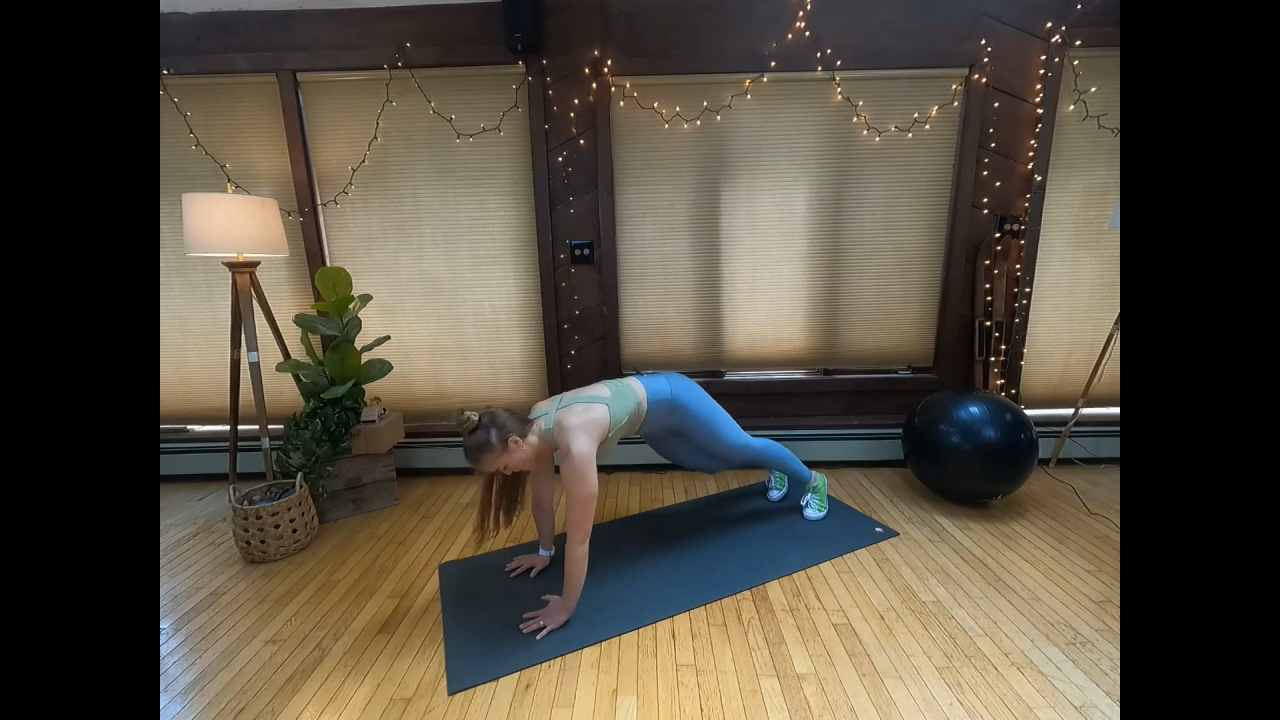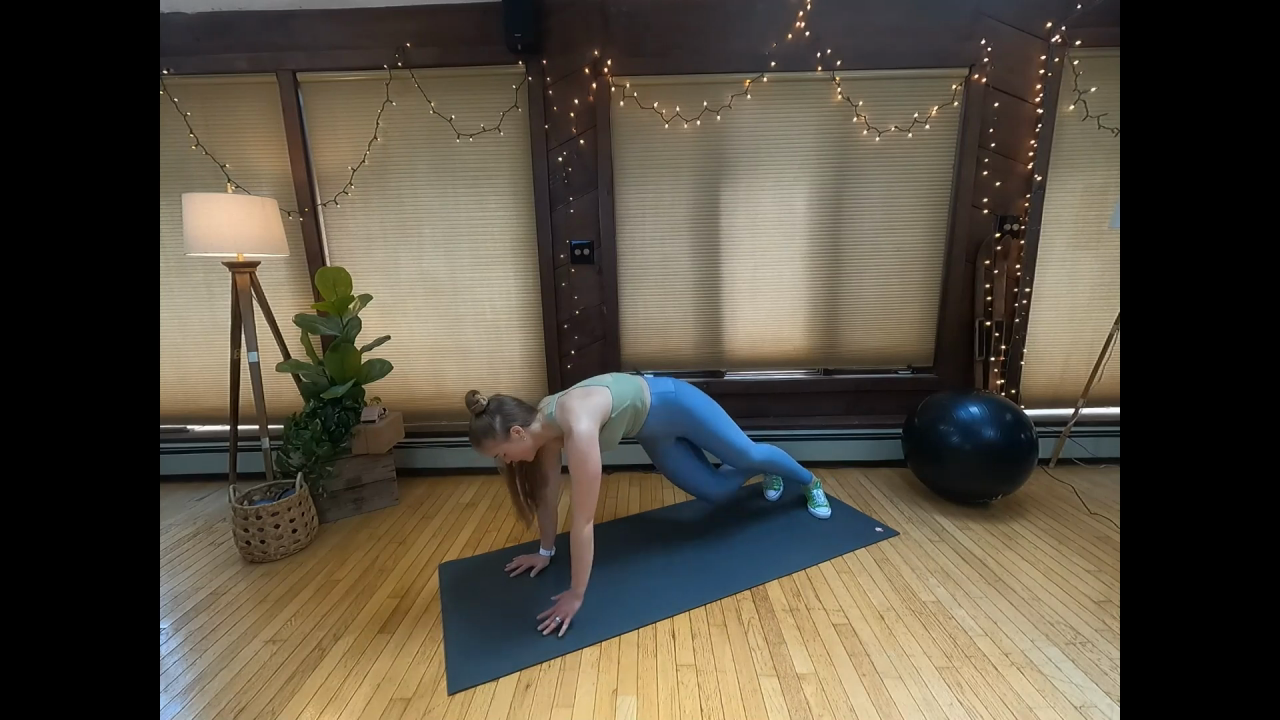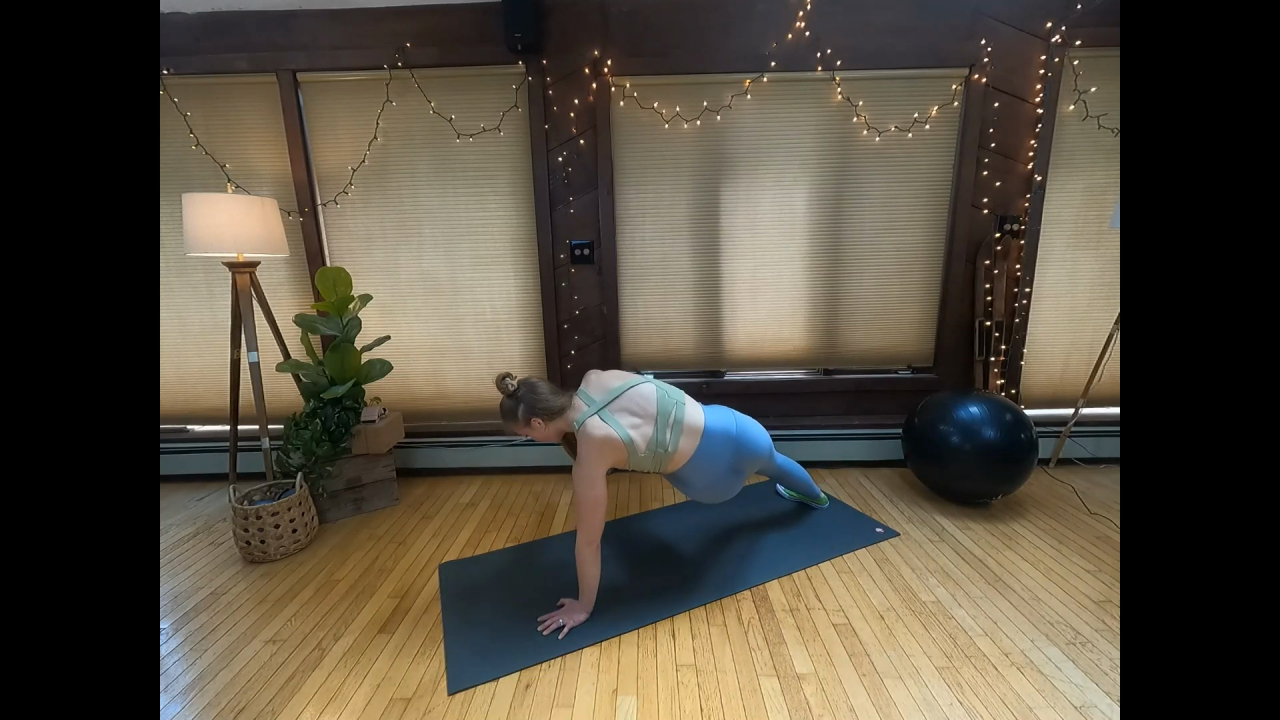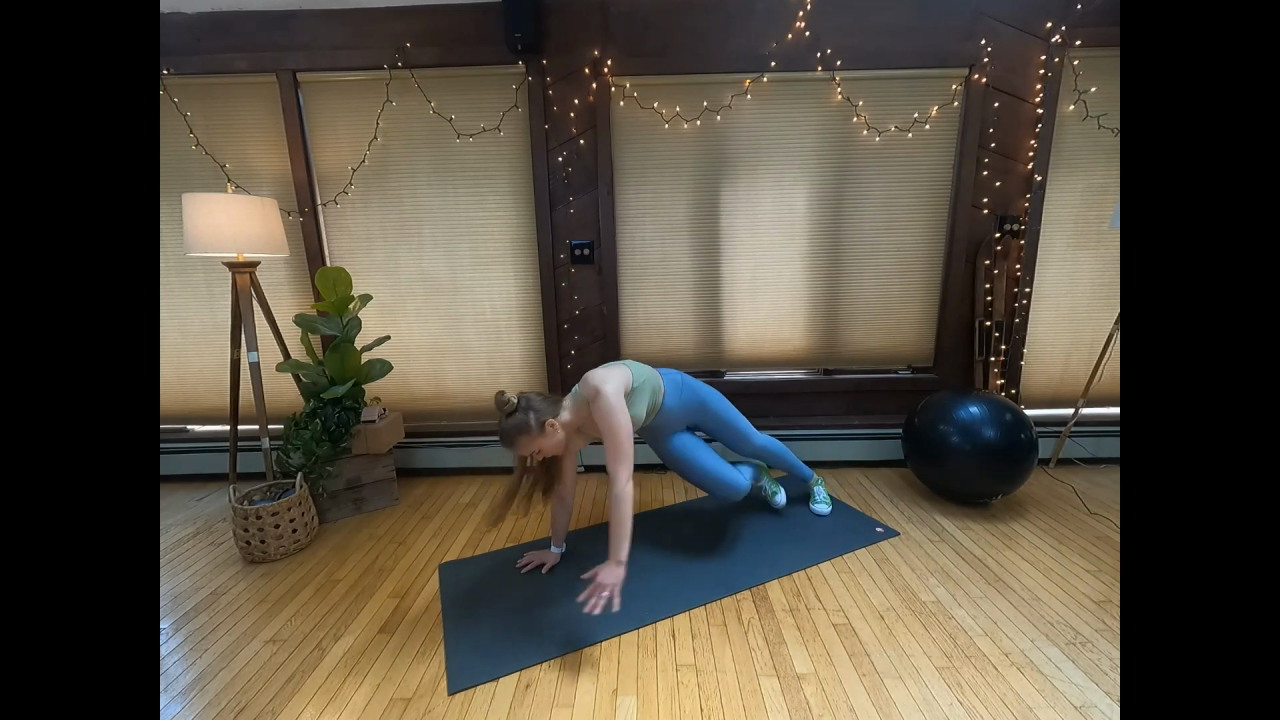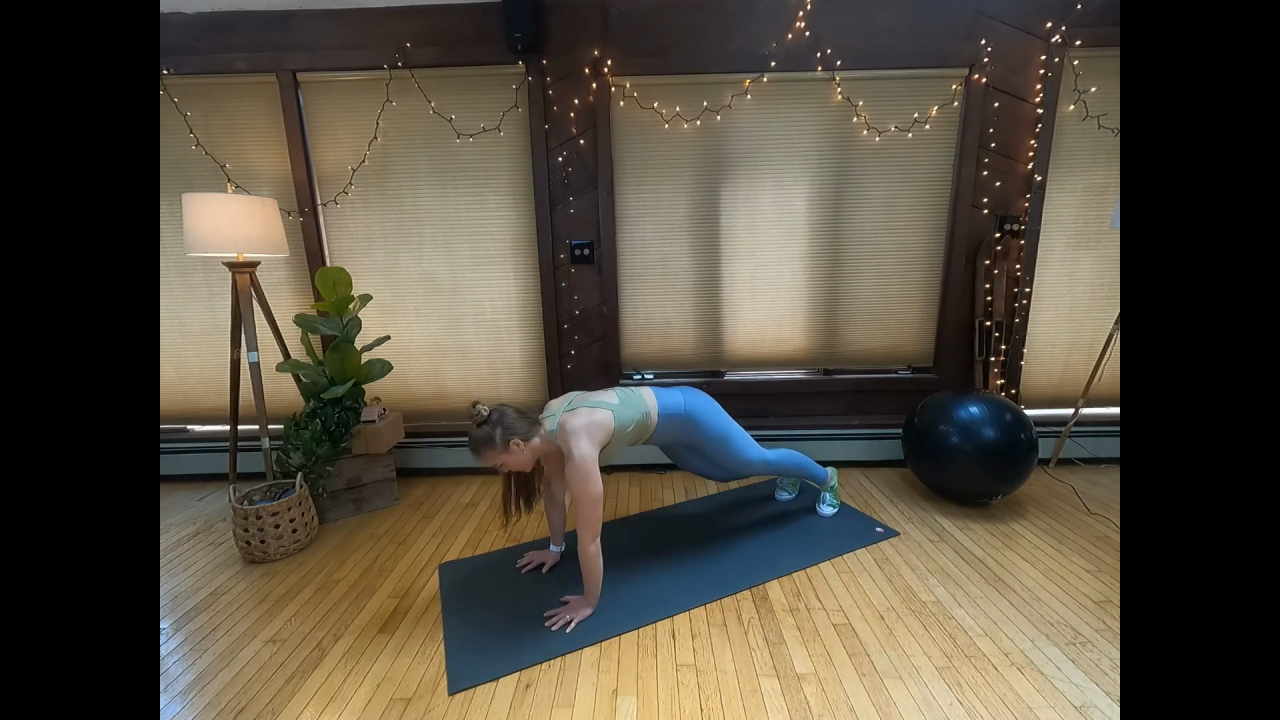
dt=1s
person 1, frame 1
left shoulder: (574, 442)
right shoulder: (535, 425)
left elbow: (579, 537)
right elbow: (542, 495)
left wrist: (566, 606)
right wrist: (545, 551)
left hip: (670, 399)
right hip: (648, 408)
left knee: (741, 447)
right knee: (710, 462)
left ankle: (812, 481)
right ankle: (776, 471)
person 1, frame 2
left shoulder: (577, 430)
right shoulder: (542, 424)
left elbow: (583, 521)
right elbow: (546, 492)
left wrist: (575, 597)
right wrist: (546, 550)
left hip: (672, 403)
left knee: (748, 454)
right knee: (716, 490)
left ankle: (809, 483)
right ankle: (760, 475)
person 1, frame 3
left shoulder: (592, 450)
right shoulder: (596, 379)
left elbow: (588, 542)
left wrist: (584, 607)
left hip: (715, 476)
right hip: (742, 430)
right knee: (767, 460)
right ankle: (816, 496)
person 1, frame 4
left shoulder: (600, 392)
right shoulder: (566, 420)
left elbow: (621, 482)
right elbow: (564, 490)
left wrist: (617, 561)
right wrist: (556, 548)
left hip: (679, 394)
left knee: (753, 442)
right knee: (733, 487)
left ankle: (812, 479)
right ankle: (756, 476)
person 1, frame 5
left shoulder: (576, 444)
right shoulder: (546, 424)
left elbow: (589, 537)
right elbow: (553, 489)
left wrist: (588, 601)
right wrist: (555, 547)
left hip: (684, 412)
right hip: (660, 415)
left knee: (757, 459)
right knee: (723, 470)
left ankle: (826, 480)
right ankle: (788, 477)
